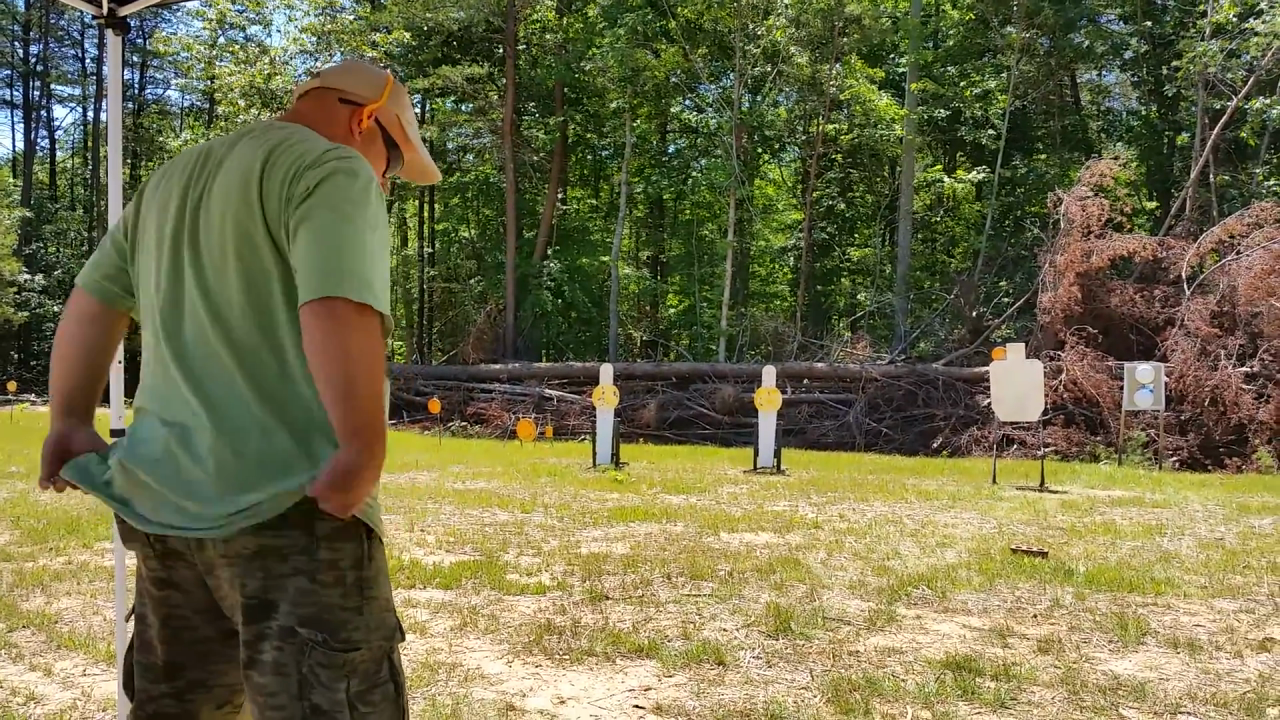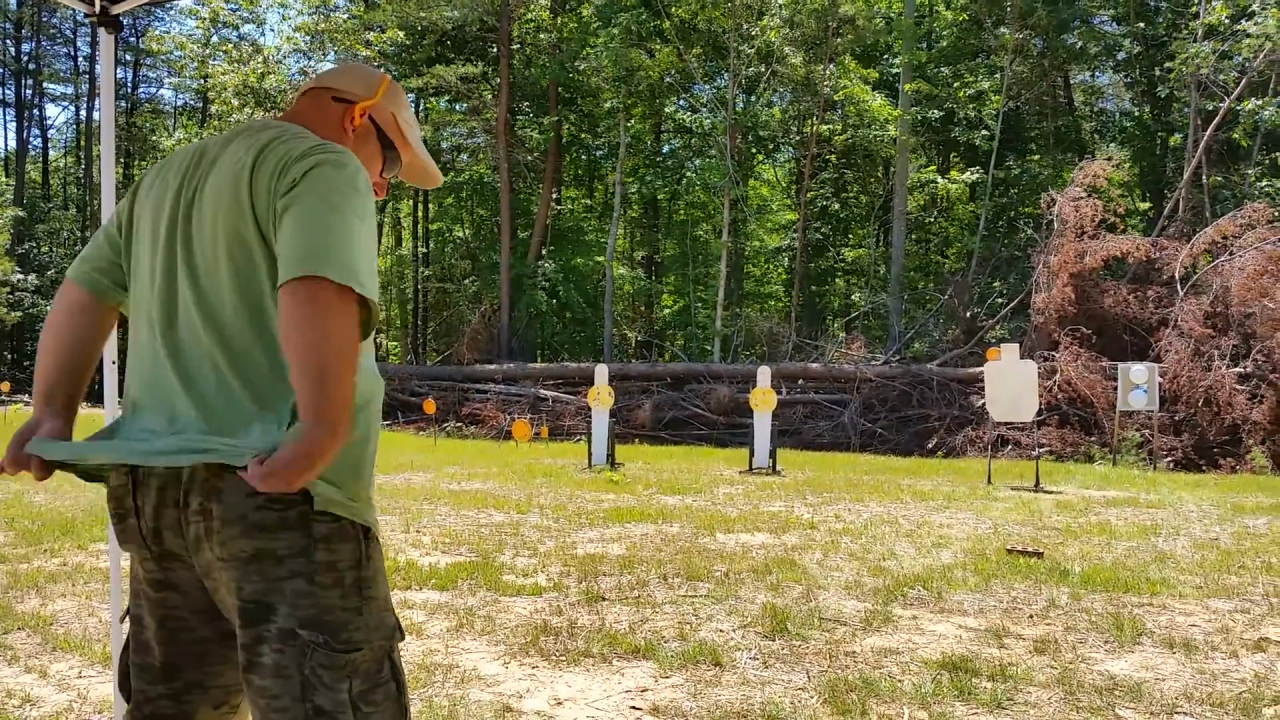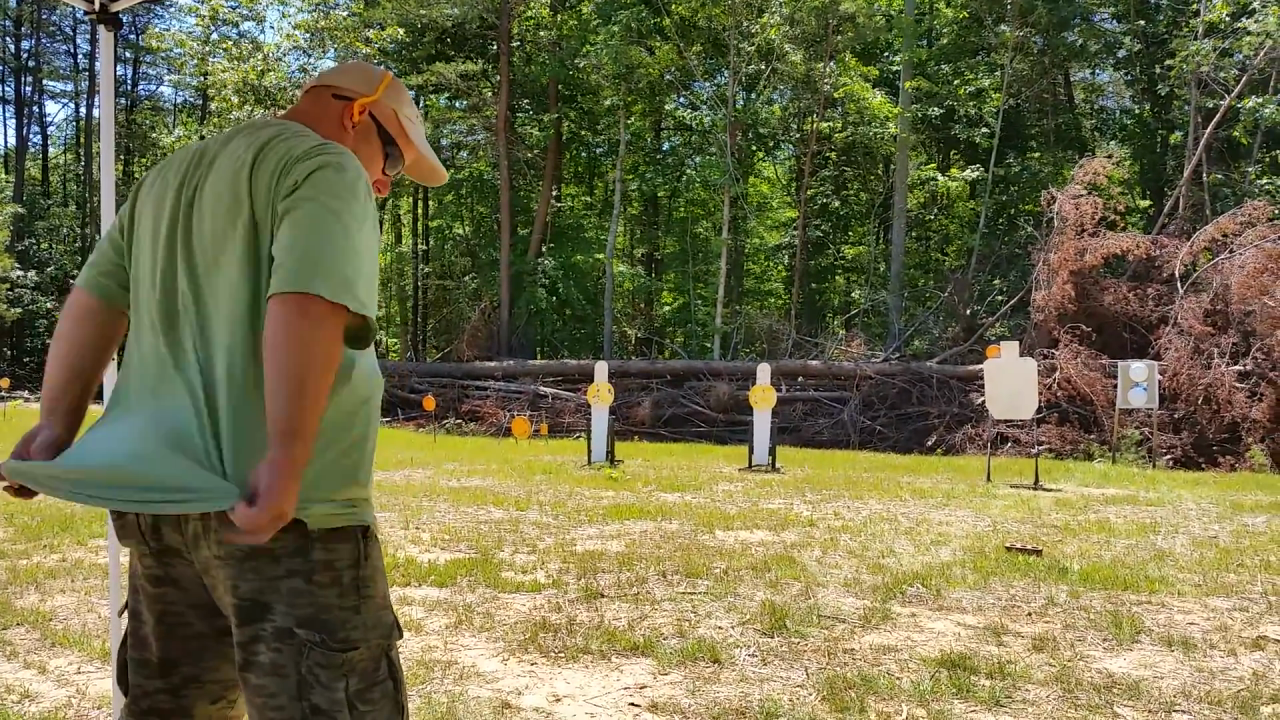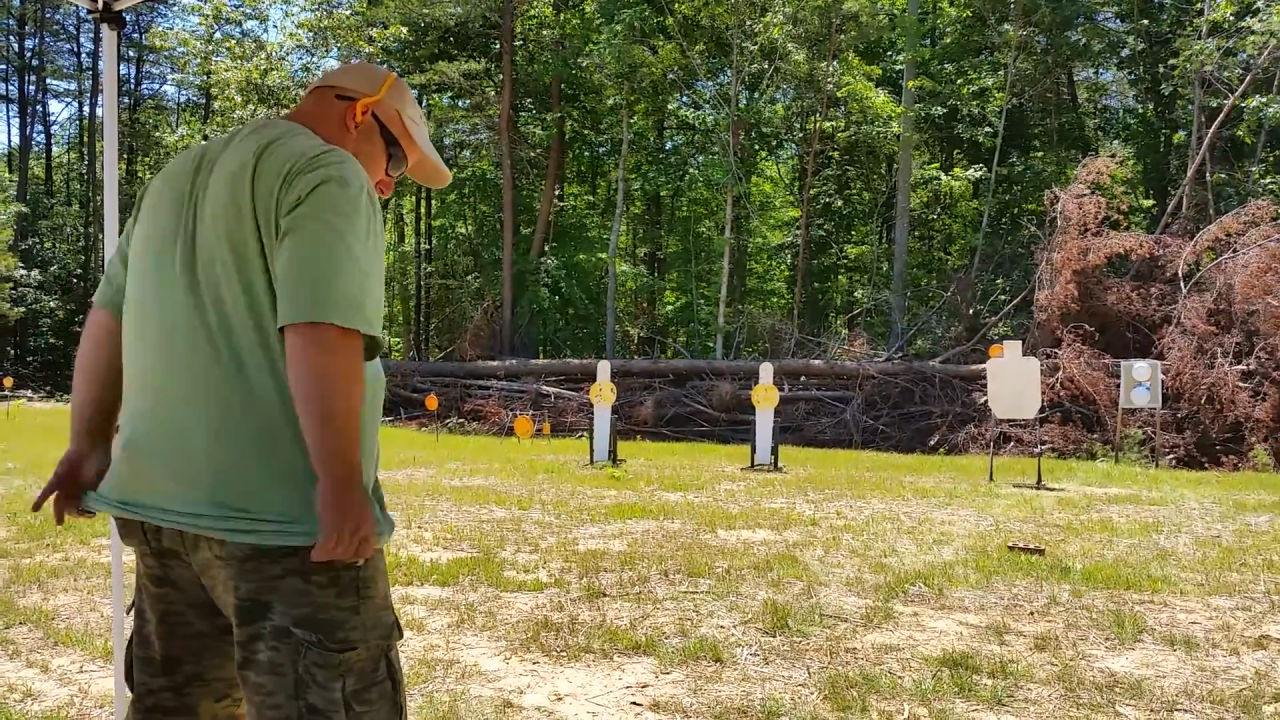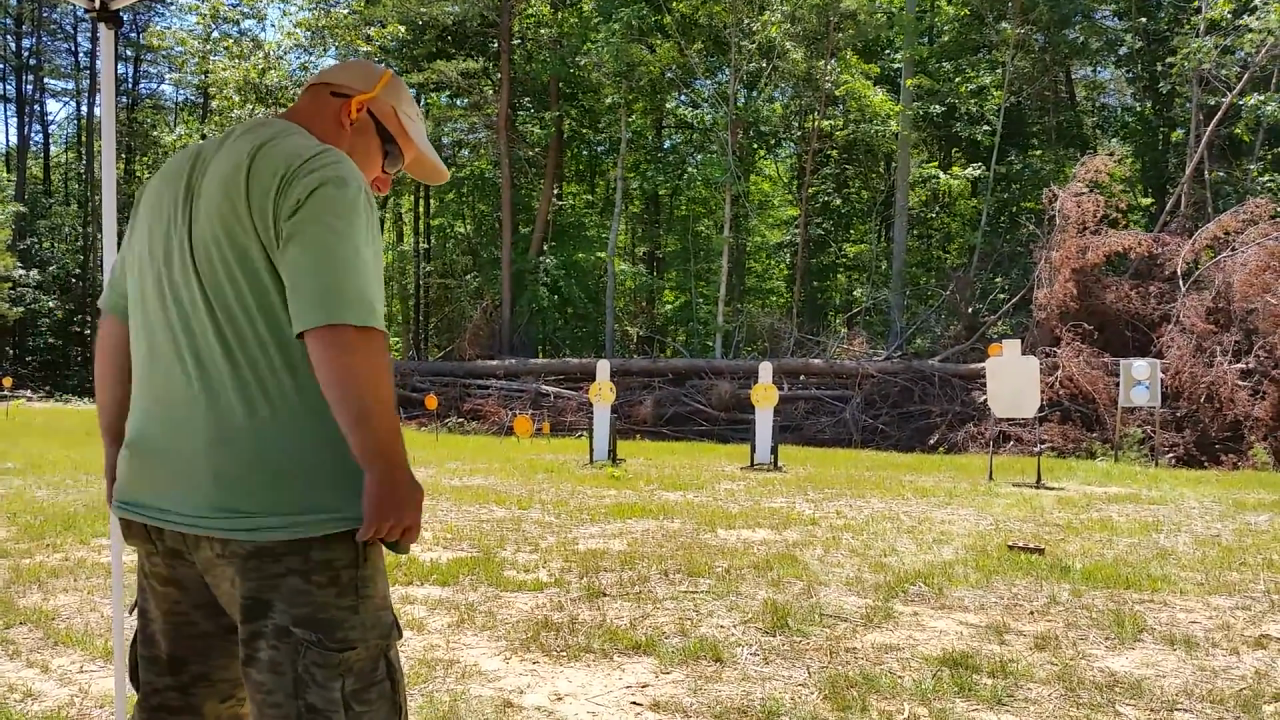
dt=0.1s
person 1, frame 1
left shoulder: (176, 175)
right shoulder: (332, 171)
left elbow: (94, 302)
right elbow: (339, 312)
left wrist: (70, 421)
right wrist: (361, 451)
left hip: (165, 492)
right hip: (280, 502)
person 1, frame 2
left shoulder: (171, 174)
right shoulder: (323, 169)
left elbow: (86, 293)
right elbow: (319, 297)
right wrist: (319, 436)
left hip: (158, 494)
right hip: (278, 501)
person 1, frame 3
left shoulder: (173, 173)
right shoulder: (324, 169)
left elbow: (95, 300)
right elbow: (308, 310)
left wrist: (57, 422)
right wrist: (288, 468)
left hip: (155, 492)
right hip: (271, 506)
person 1, frame 4
left shoulder: (180, 175)
right shoulder: (320, 176)
left elbow: (110, 318)
right elbow: (322, 336)
left wrist: (88, 445)
right wrist: (343, 484)
left hip: (161, 493)
right hip: (269, 506)
person 1, frame 5
left shoulder: (174, 176)
right shoulder: (320, 176)
left elbow: (119, 322)
right elbow: (341, 335)
left wrist: (121, 450)
right wrist: (389, 472)
left hip: (167, 495)
right hip: (285, 507)
